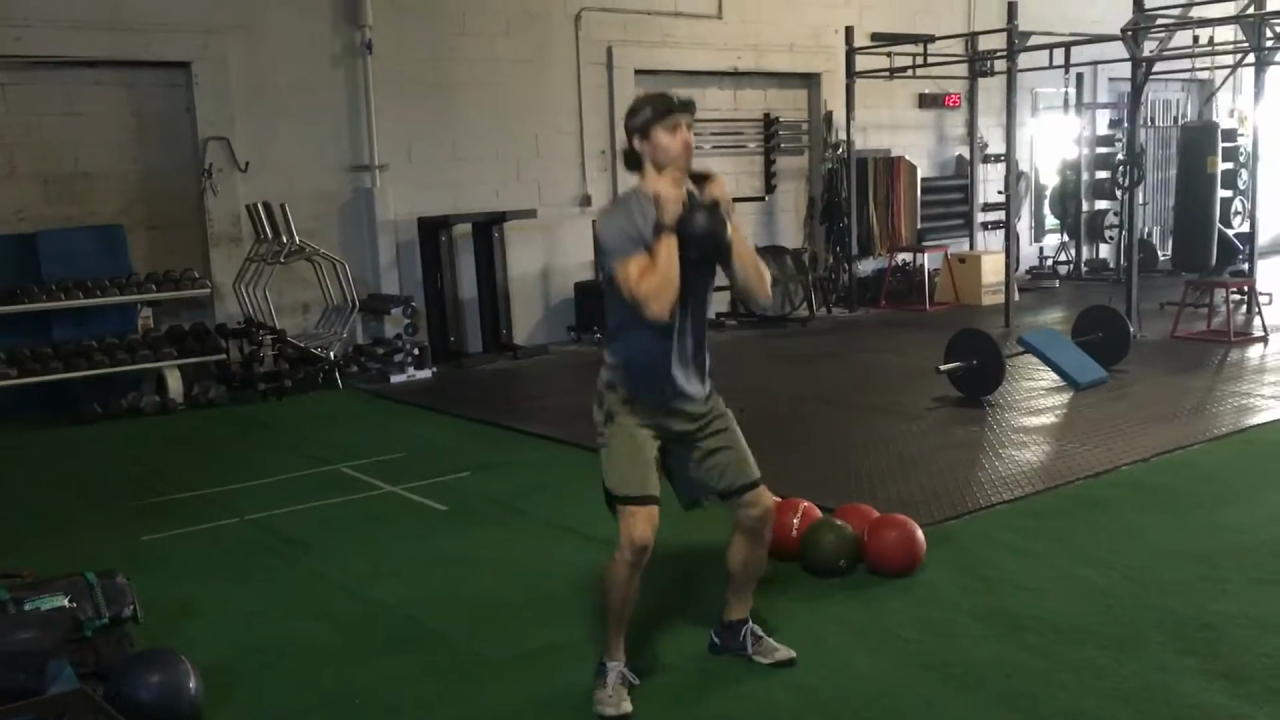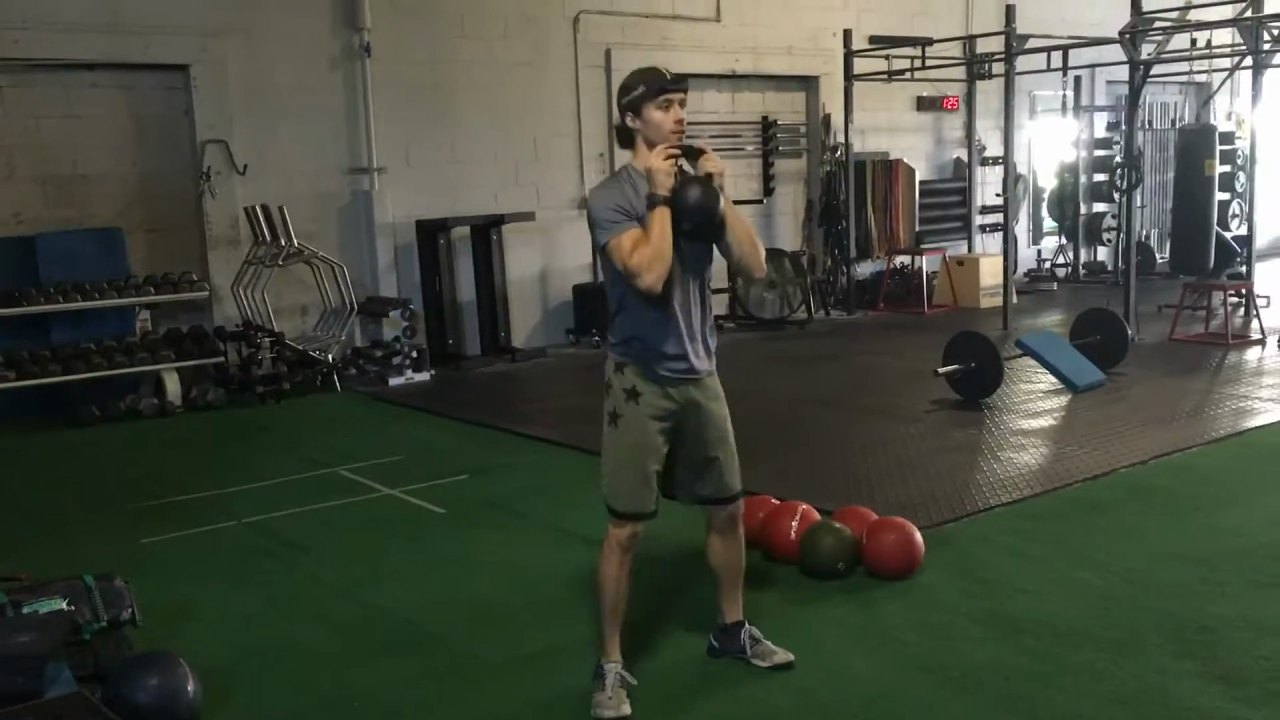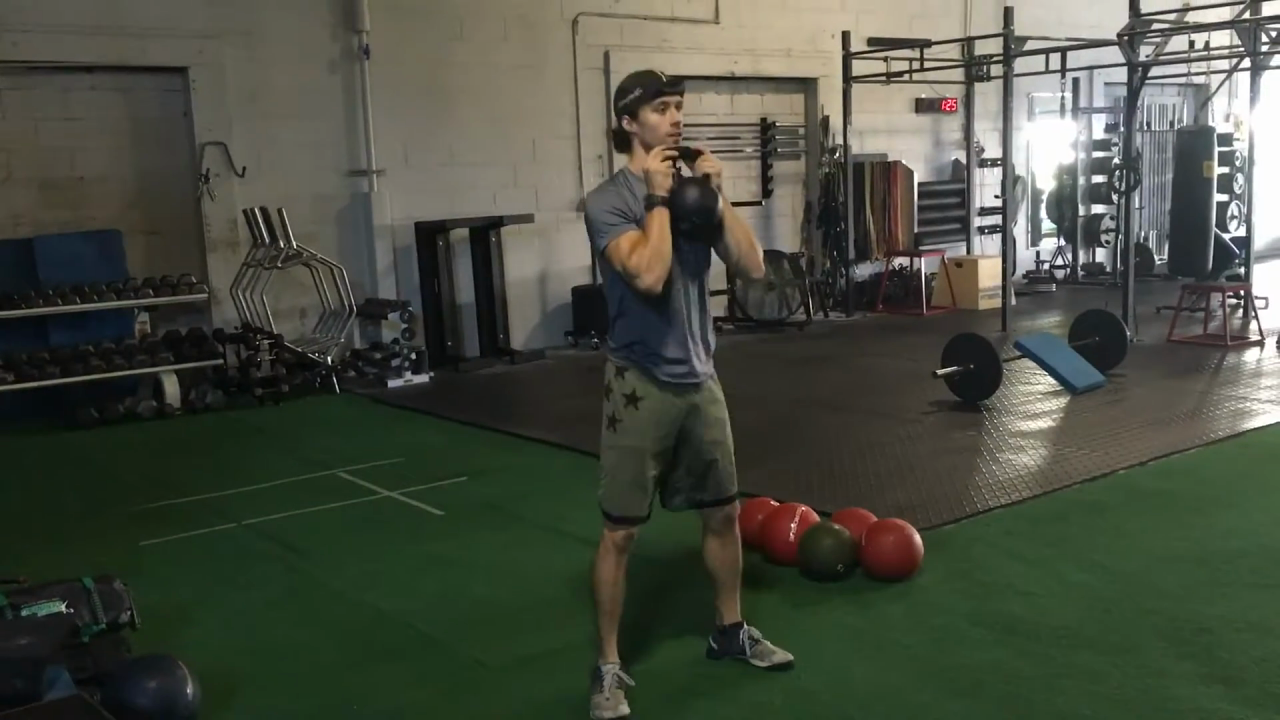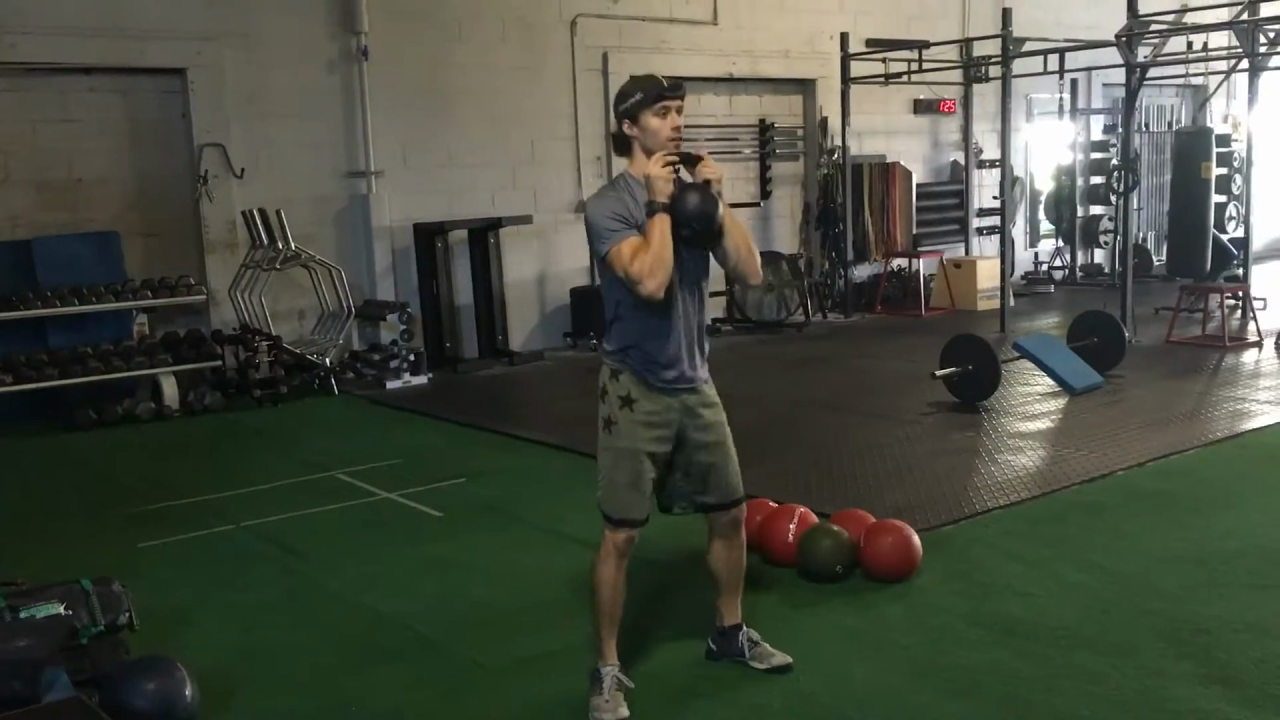
dt=0.1s
person 1, frame 1
left shoulder: (703, 207)
right shoulder: (620, 219)
left elbow: (760, 292)
right elbow: (655, 303)
left wrist: (727, 220)
right wrist: (667, 223)
left hip: (697, 396)
right hip: (632, 398)
left knee: (757, 511)
right knee: (639, 536)
left ankle: (734, 628)
right ankle: (613, 666)
person 1, frame 2
left shoulder: (696, 184)
right shoulder: (611, 196)
left elbow: (755, 266)
right elbow: (650, 275)
left wrist: (719, 195)
right wrist: (659, 196)
left hip: (699, 378)
right hip: (639, 383)
left knee: (726, 515)
right knee: (626, 530)
left ankle: (731, 631)
right ankle: (610, 666)
person 1, frame 3
left shoulder: (693, 184)
right shoulder: (610, 199)
left elbow: (752, 267)
right elbow: (649, 275)
left wrist: (717, 195)
right wrist: (657, 198)
left hip: (699, 380)
right hip: (641, 385)
left knee: (723, 515)
right knee: (621, 533)
left ankle: (731, 633)
person 1, frame 4
left shoulder: (693, 188)
right shoulder: (610, 204)
left elbow: (751, 273)
right elbow: (651, 281)
left wrist: (717, 199)
right wrist: (658, 203)
left hip: (695, 386)
right hip: (636, 389)
left knee: (729, 518)
right knee: (621, 536)
left ankle: (730, 635)
